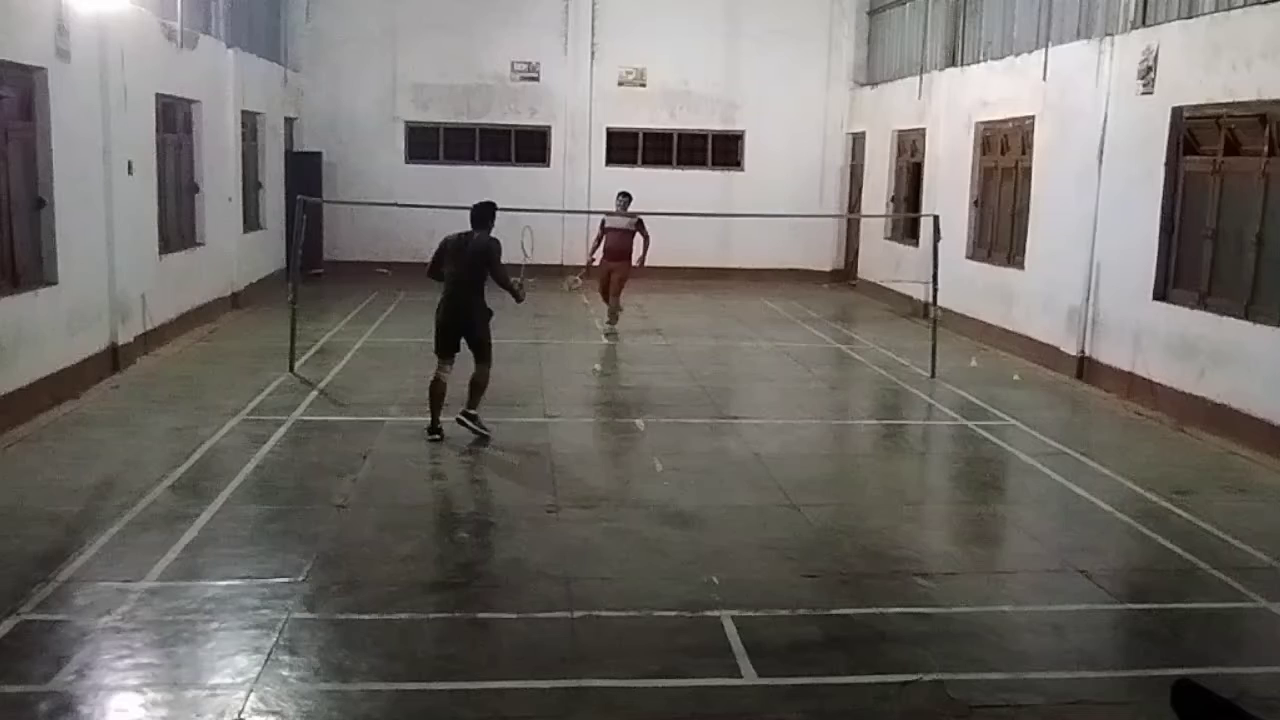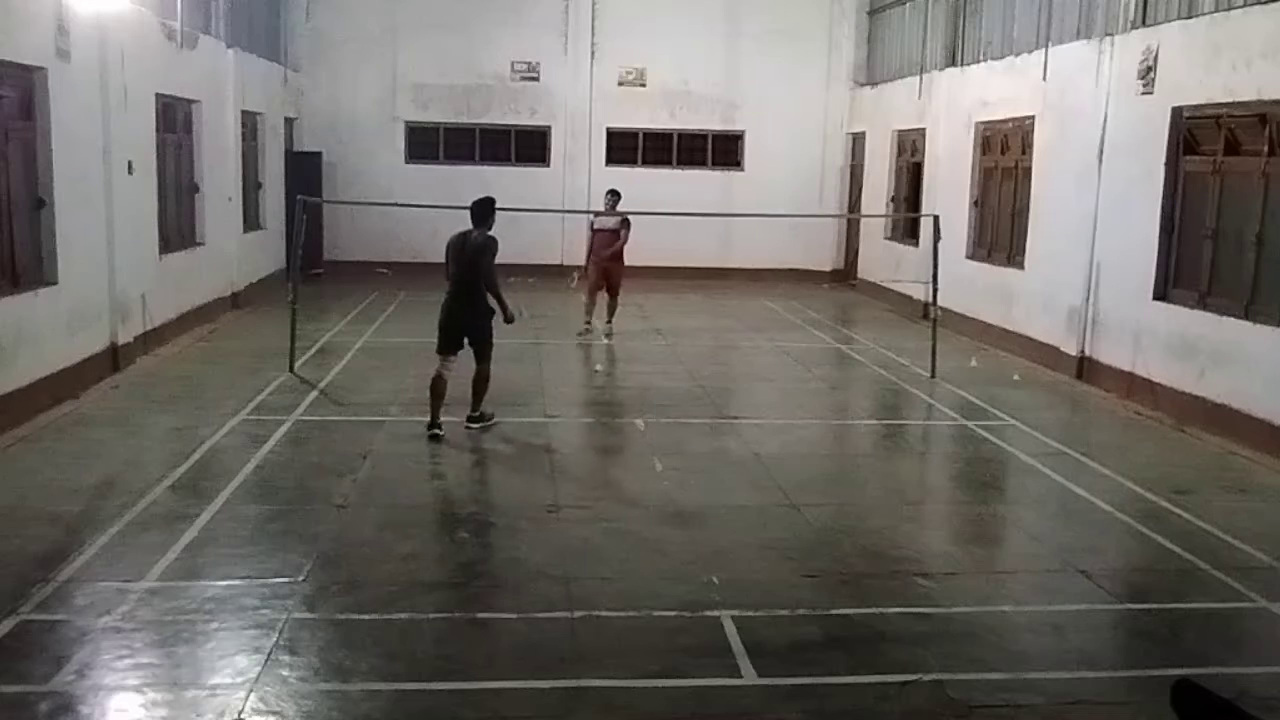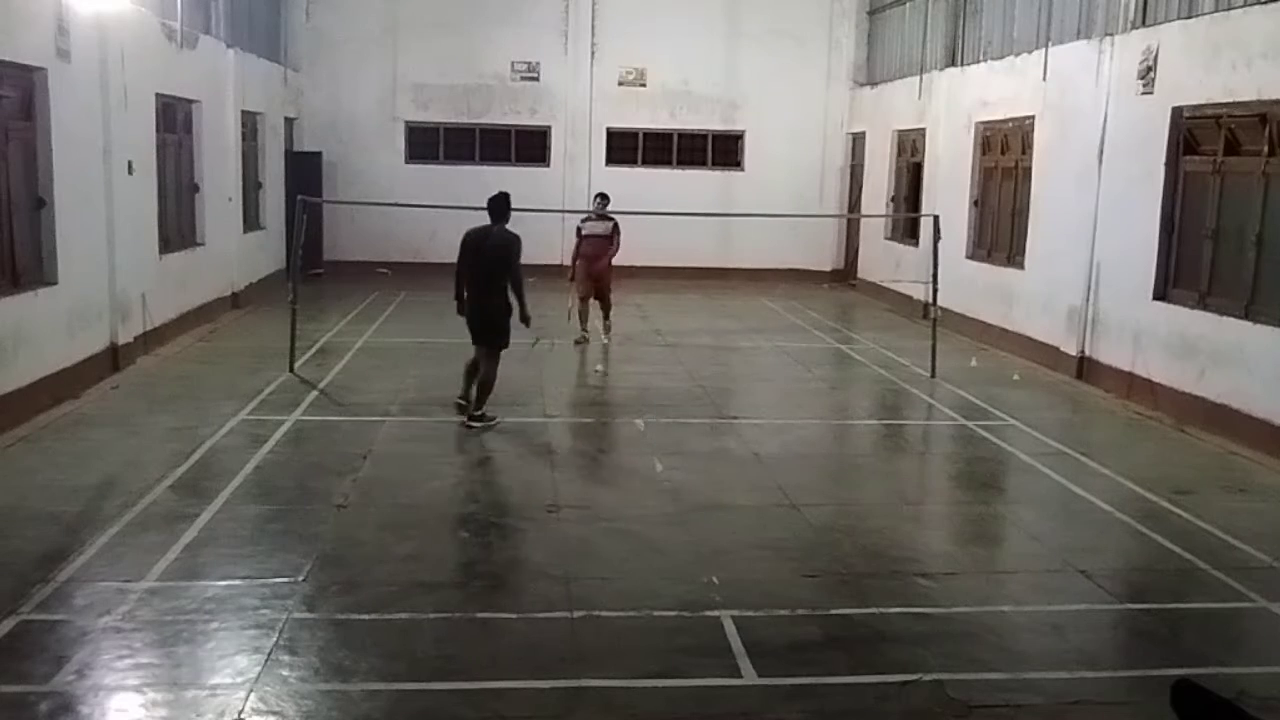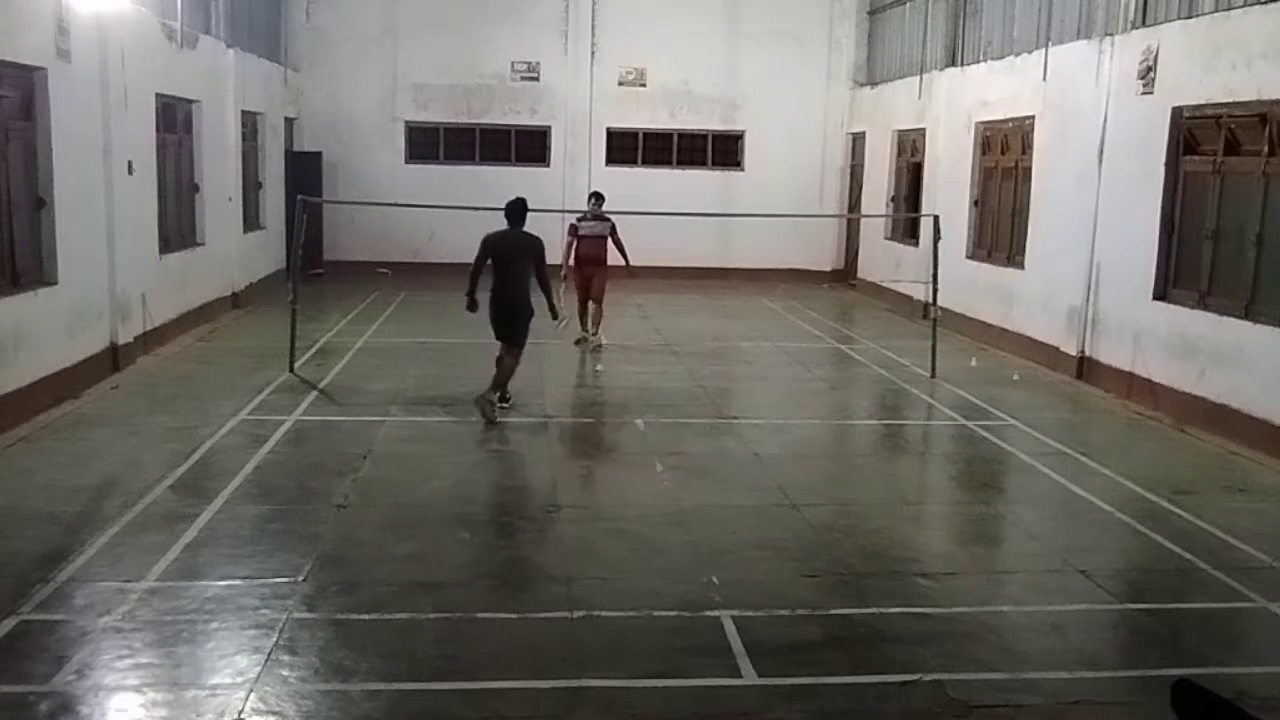
dt=0.3s
person 1, frame 1
left shoulder: (449, 240)
right shoulder: (490, 244)
left elbow: (432, 272)
right elbow: (499, 275)
right wrist: (516, 292)
left hip: (447, 308)
right hip: (473, 310)
left knee: (443, 368)
right knee: (483, 363)
left ankle: (435, 425)
right ankle: (470, 411)
person 1, frame 2
left shoulder: (454, 240)
right shoulder: (487, 242)
right elbow: (487, 277)
right wrist: (505, 309)
left hip: (450, 307)
right hip: (476, 309)
left knee: (445, 365)
right knee: (483, 363)
left ankle: (434, 421)
right ankle: (475, 414)
person 1, frame 3
left shoulder: (471, 235)
right shoulder: (512, 240)
left elbow: (460, 270)
right elbow: (515, 277)
left wrist: (459, 297)
right wrist: (523, 308)
left hip: (473, 303)
right hip: (496, 305)
left knee: (480, 353)
right knee: (491, 358)
left ankle: (465, 396)
right ankle: (476, 412)
person 1, frame 4
left shoulder: (491, 239)
right shoulder: (535, 243)
left elbow: (476, 269)
right elbow: (542, 277)
left wrist: (471, 295)
right wrist: (551, 304)
left hip: (497, 302)
right hip: (520, 303)
left knee: (505, 348)
right knee: (512, 355)
left ankle: (502, 394)
right ankle: (489, 396)
